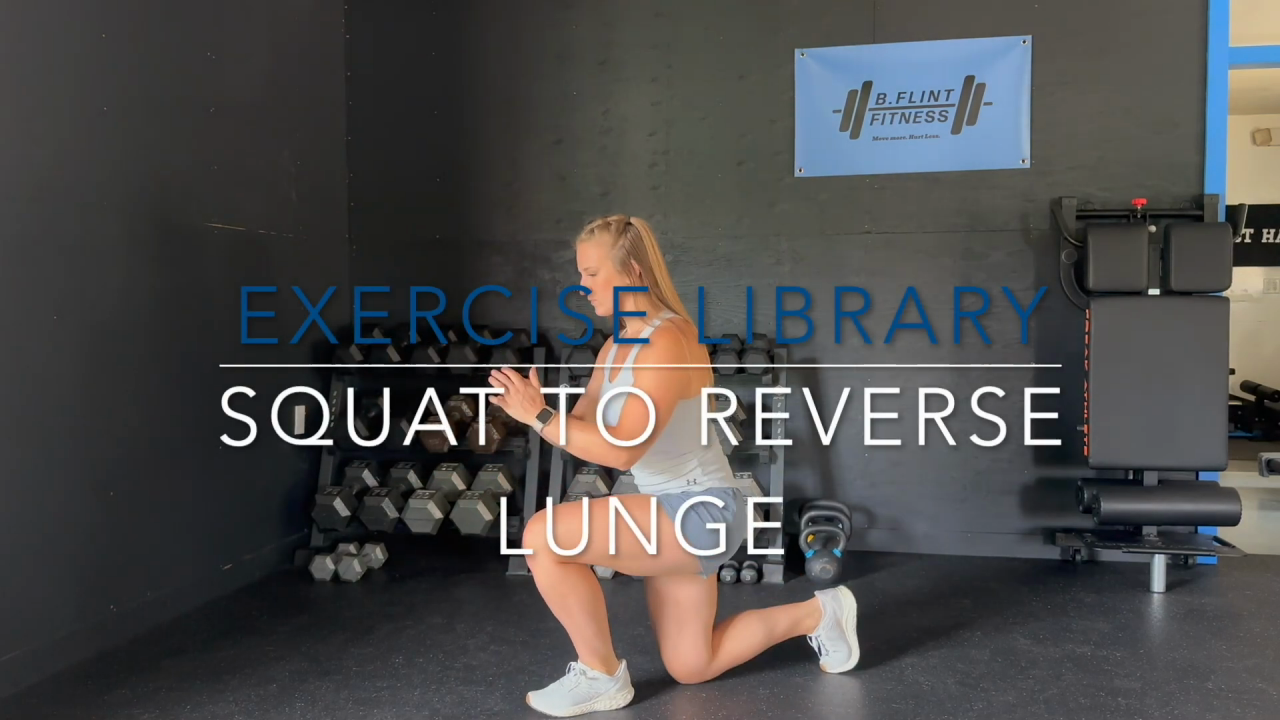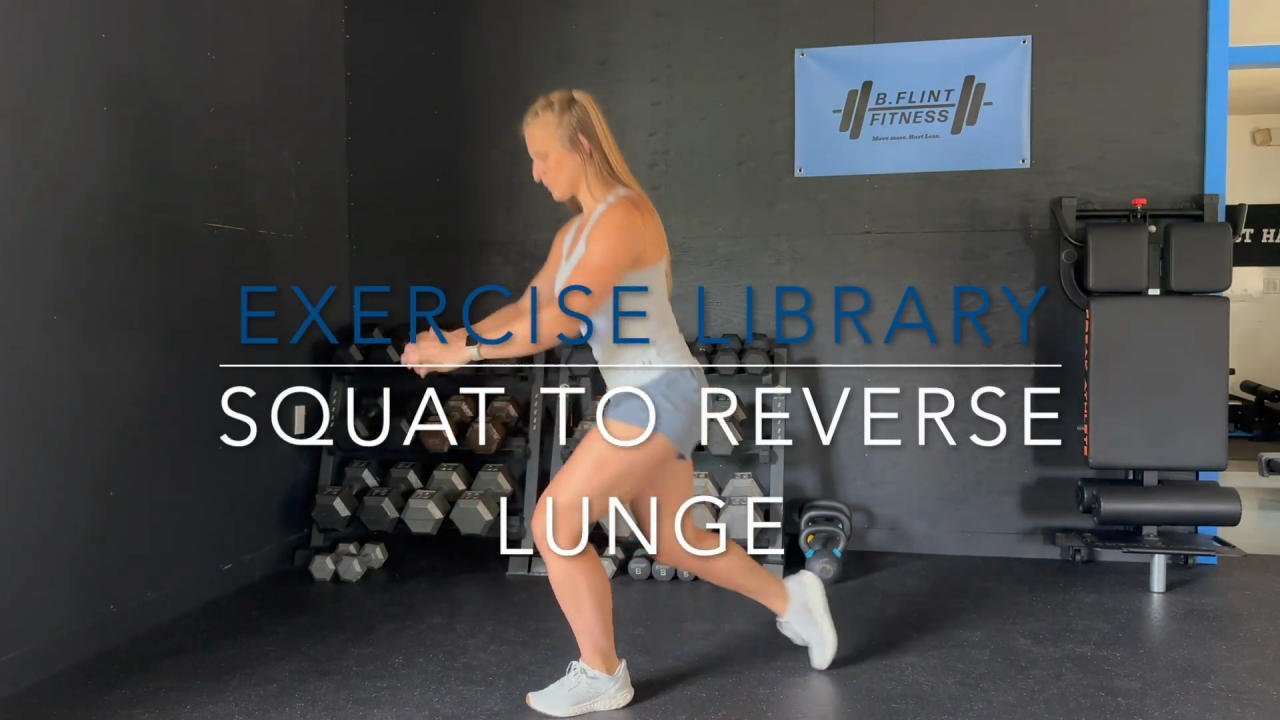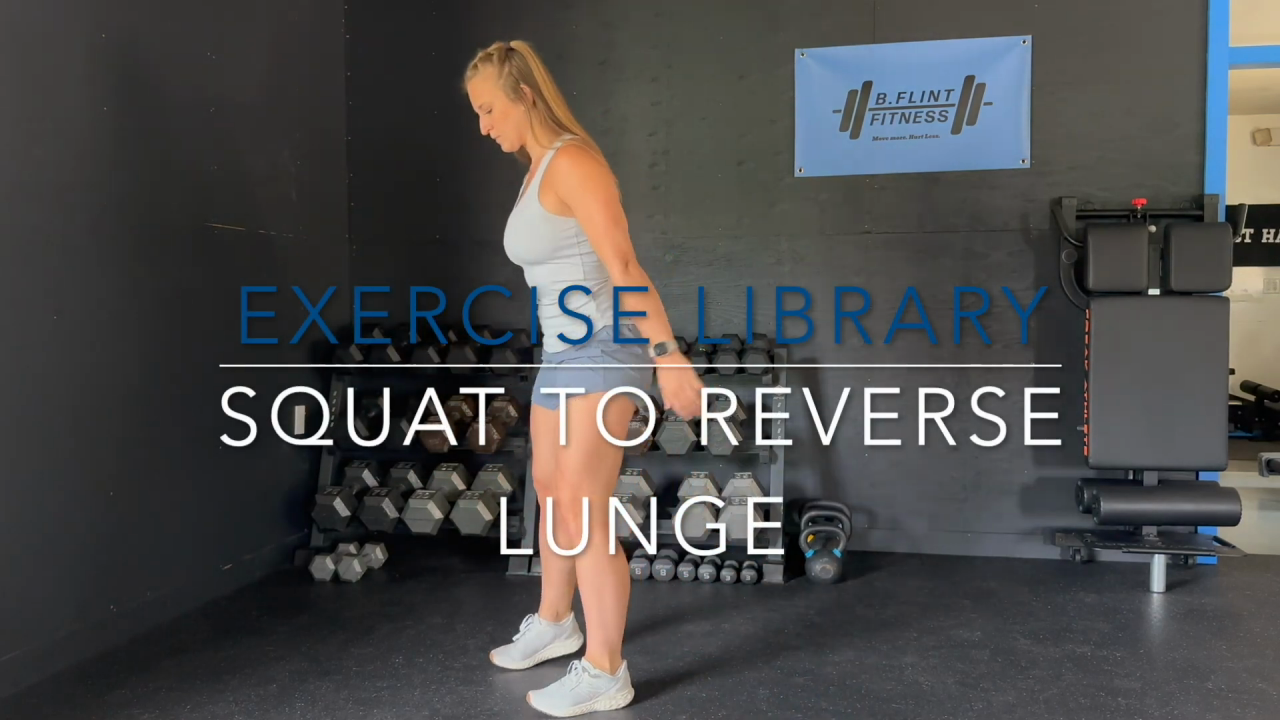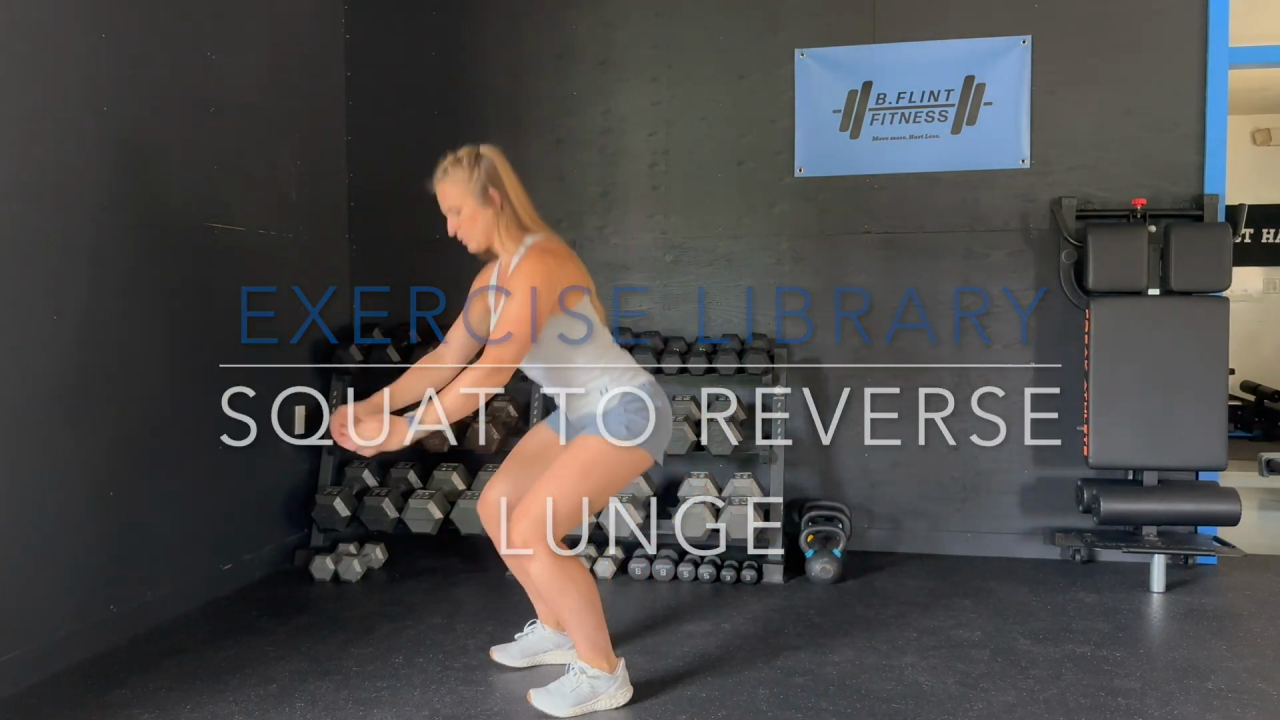
dt=0.5s
person 1, frame 1
left shoulder: (668, 344)
right shoulder: (617, 346)
left elbow: (624, 449)
right elbow: (584, 428)
left wrist: (539, 417)
right wrist: (536, 406)
left hip: (699, 513)
right hip: (678, 510)
left knee: (544, 534)
right knee: (691, 667)
left ankle: (600, 675)
right ankle: (820, 614)
person 1, frame 2
left shoulder: (620, 218)
right shoulder: (578, 228)
left elbow: (558, 323)
right elbow: (526, 309)
left wrist: (461, 351)
right wrist: (461, 340)
left hip: (661, 399)
right hip: (645, 398)
left knee: (553, 524)
right knee: (673, 543)
right ankle: (790, 597)
person 1, frame 3
left shoulder: (574, 162)
right shoulder: (540, 171)
left elbow: (624, 267)
left wrist: (668, 357)
left hip: (599, 356)
right hip: (565, 356)
left knee: (580, 513)
right knee: (550, 493)
right ankle: (554, 623)
person 1, frame 4
left shoulder: (538, 266)
right shoulder: (493, 277)
left elbow: (493, 372)
right elbow: (446, 360)
left wrist: (407, 428)
right wrist: (376, 407)
left hip: (629, 413)
right hip: (587, 409)
left knee: (531, 535)
right knee: (496, 508)
left ankle: (604, 673)
right ankle: (557, 629)
